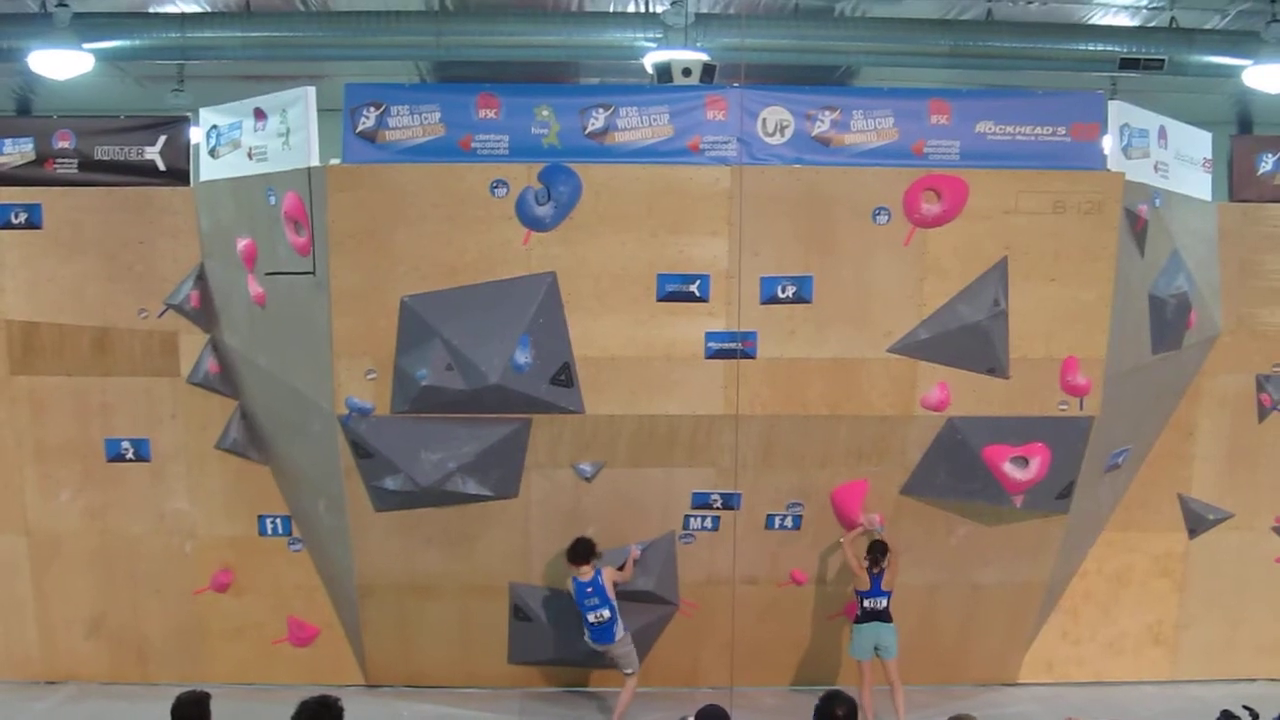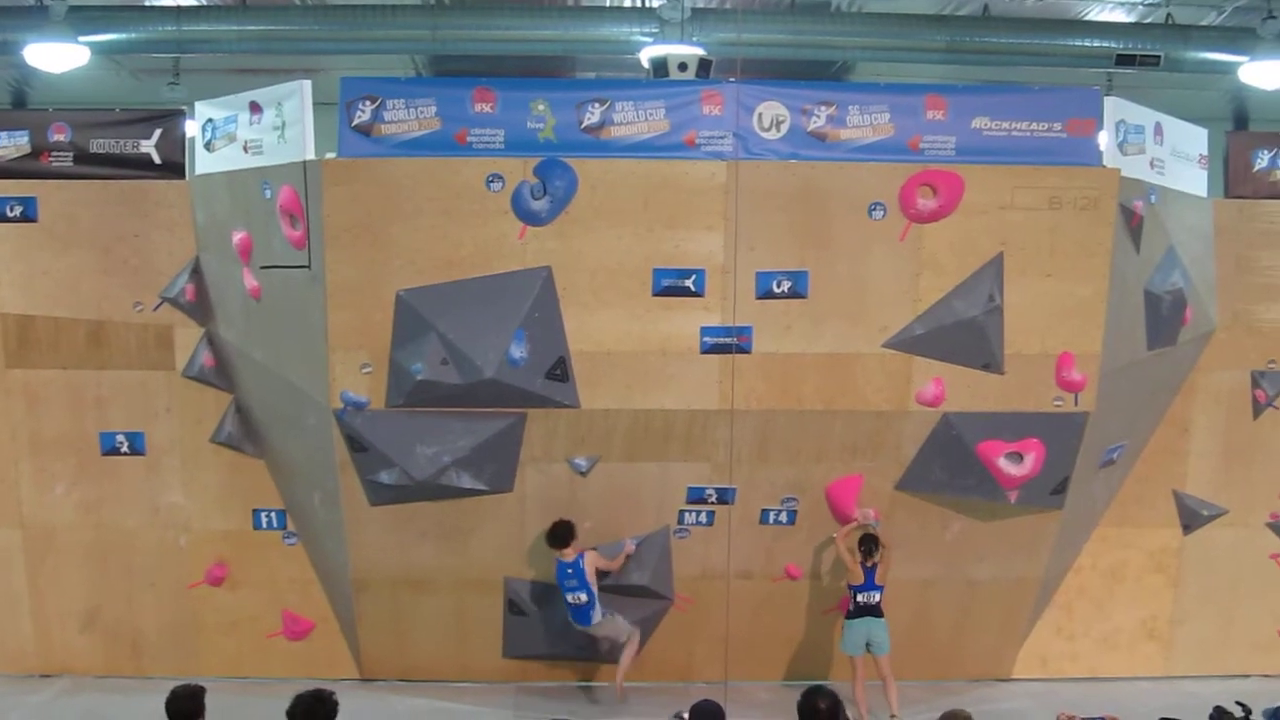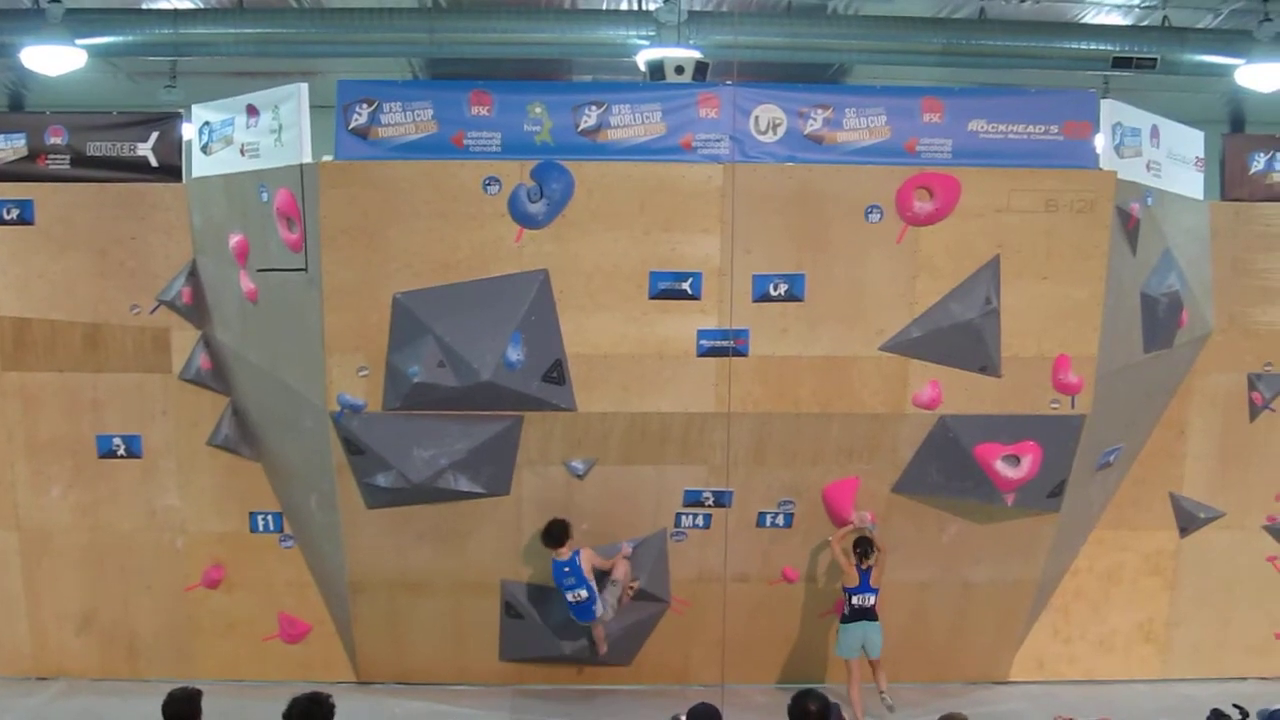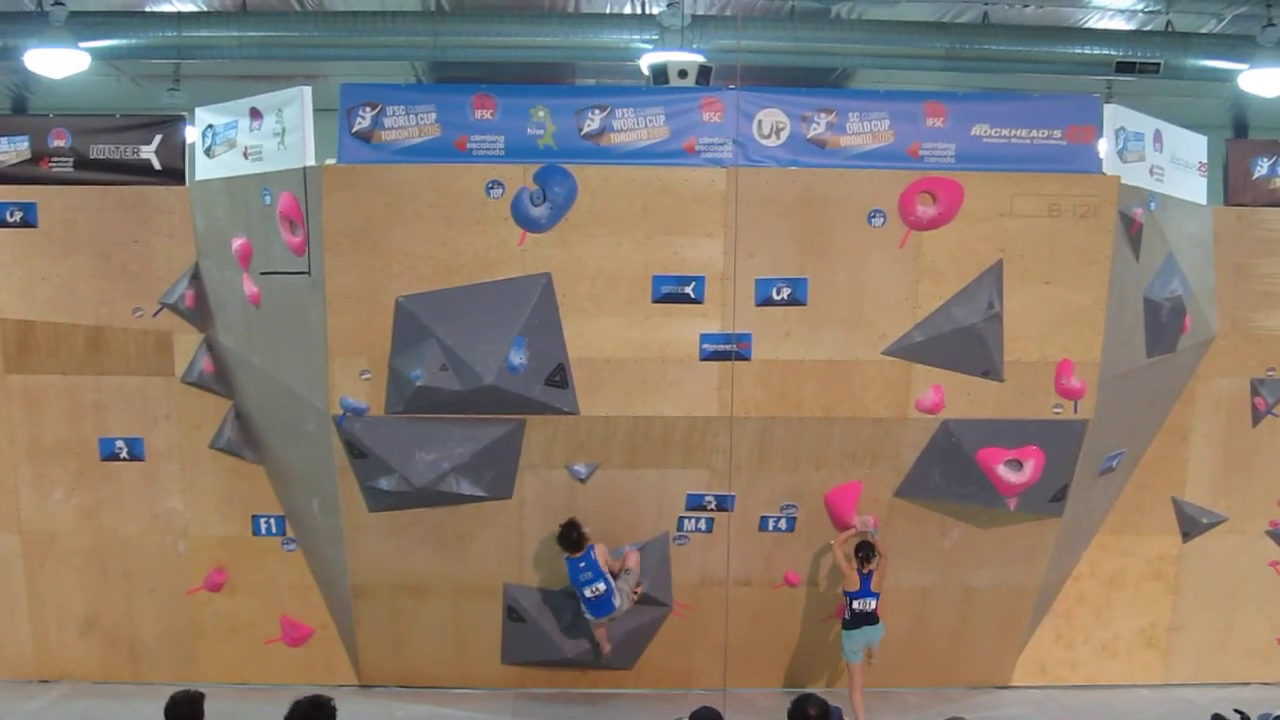
dt=0.3s
person 1, frame 1
left shoulder: (860, 573)
right shoulder: (890, 574)
left elbow: (846, 543)
right elbow: (893, 553)
left wrist: (864, 528)
right wrist: (878, 532)
left hip: (863, 629)
right hip: (886, 629)
left knee: (866, 680)
right knee: (894, 679)
person 1, frame 2
left shoulder: (854, 568)
right shoulder: (882, 569)
left elbow: (839, 538)
right elbow: (885, 547)
left wrist: (858, 523)
right wrist: (871, 527)
left hip: (855, 625)
right hip: (877, 624)
left knee: (858, 676)
right knee: (886, 675)
person 1, frame 3
left shoulder: (849, 570)
right shoulder: (876, 572)
left elbow: (834, 541)
right elbow: (881, 550)
left wrist: (853, 526)
right wrist: (868, 531)
left hip: (849, 628)
right hip: (872, 626)
left knee: (853, 677)
right knee: (877, 664)
right ankle: (883, 692)
person 1, frame 4
left shoulder: (850, 575)
right shoulder: (878, 576)
left elbow: (836, 545)
right elbow: (883, 555)
left wrist: (856, 529)
right wrist: (870, 534)
left hip: (852, 633)
right hip: (874, 629)
left knee: (856, 682)
right ankle: (871, 656)
person 2, frame 1
left shoulder: (572, 583)
right shoulder: (606, 573)
right elbow: (625, 576)
right wrist: (631, 557)
left hip: (594, 640)
right hip: (617, 639)
right knee: (632, 678)
person 2, frame 2
left shoulder: (558, 564)
right shoulder: (589, 557)
right elbow: (613, 566)
right wrist: (626, 551)
left hip: (578, 622)
right hip: (596, 621)
right knee: (634, 636)
right ankle: (618, 683)
person 2, frame 3
left shoulder: (554, 564)
right shoulder: (584, 555)
right elbow: (608, 566)
right wrist: (622, 553)
left hip: (581, 618)
right hip: (601, 612)
right knee: (622, 563)
left ankle: (601, 647)
right ankle: (624, 596)
person 2, frame 4
left shoulder: (568, 563)
right shoulder: (597, 550)
right elbow: (616, 568)
right wrist: (625, 556)
left hip: (594, 616)
right hip: (617, 605)
right knee: (633, 554)
left ankle: (604, 646)
right ankle: (631, 596)
